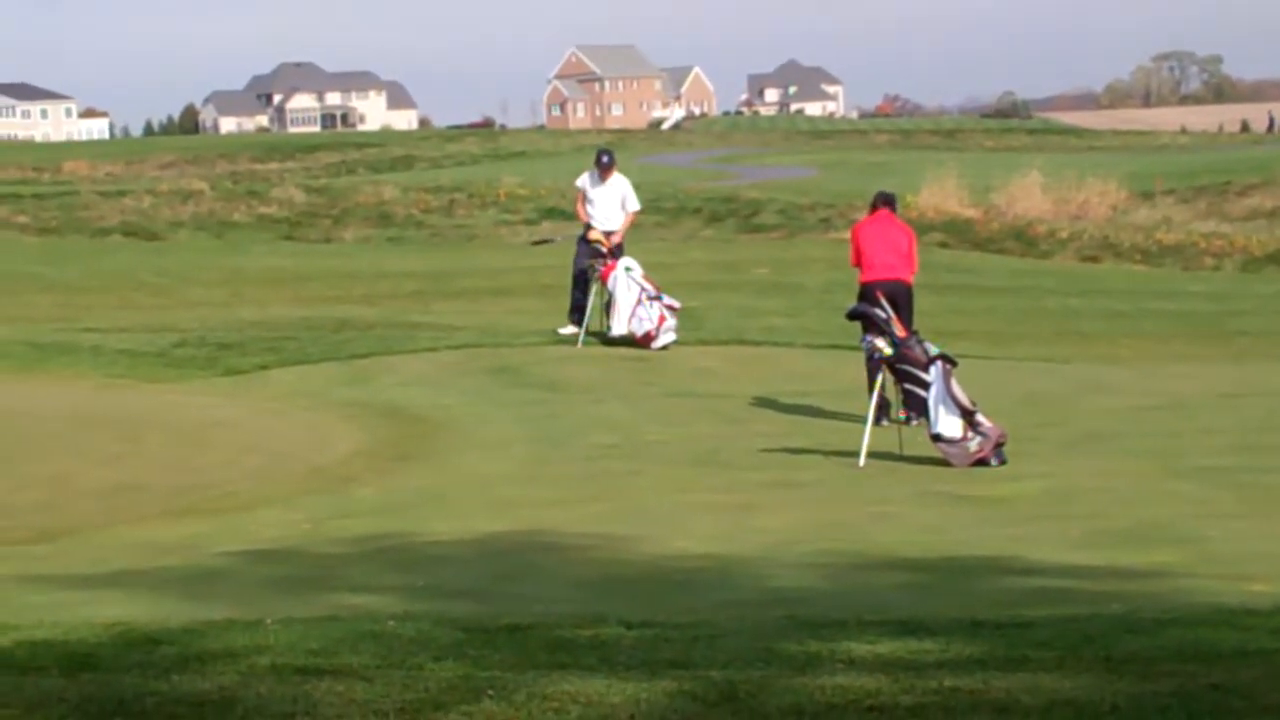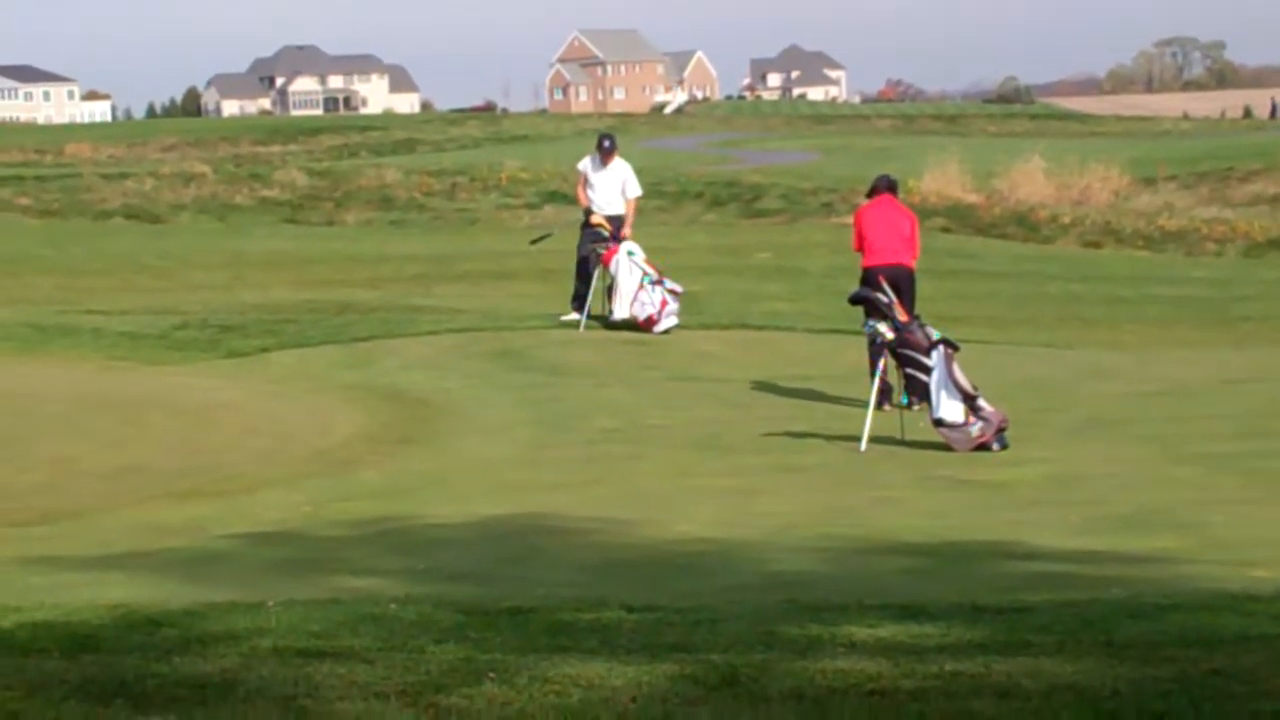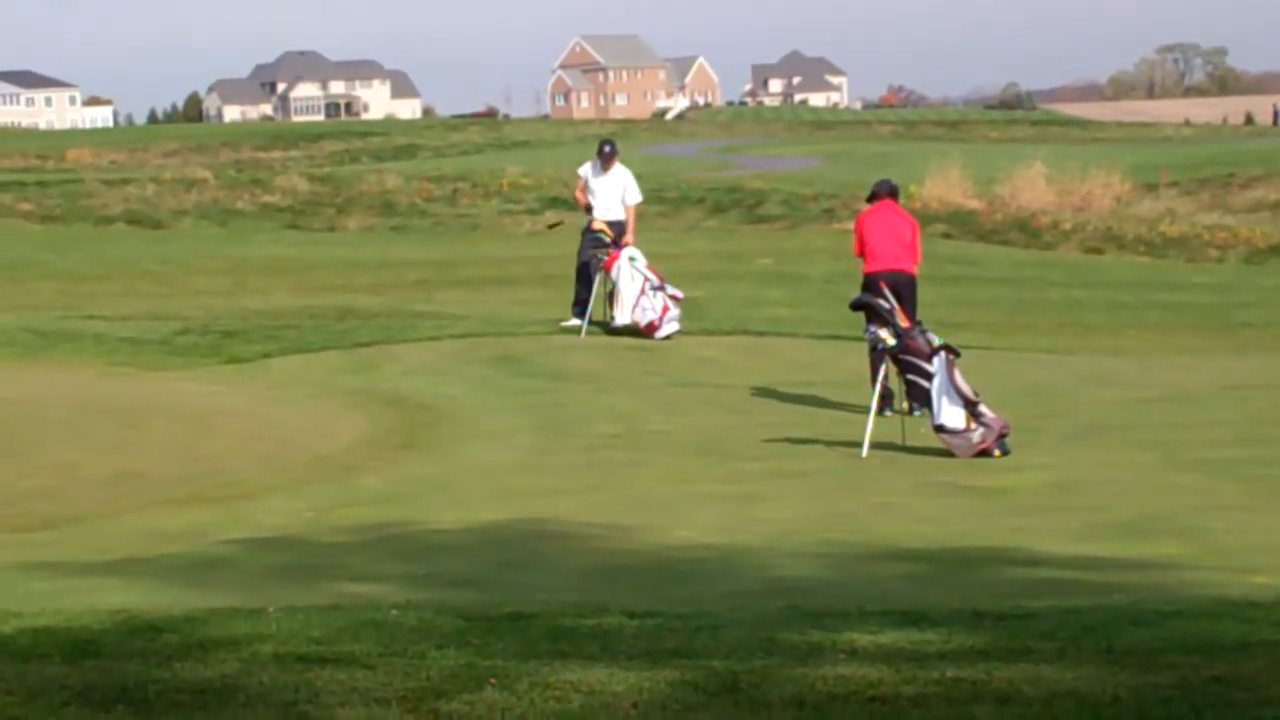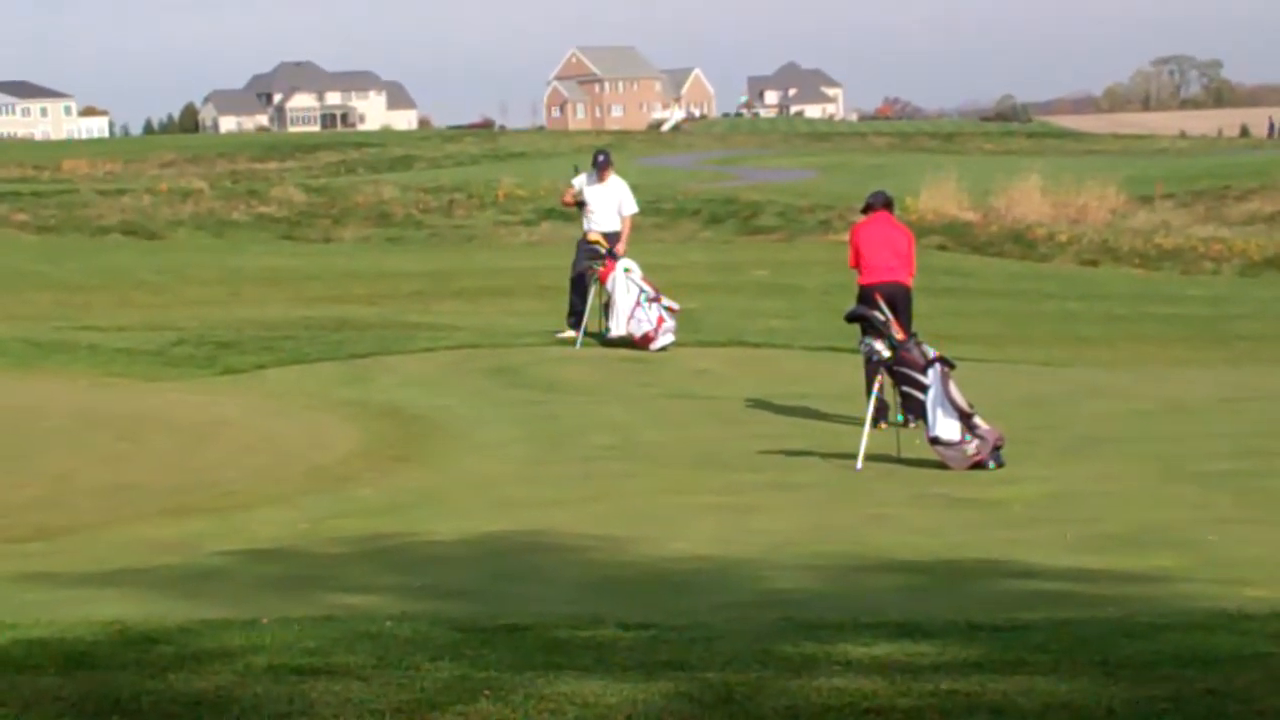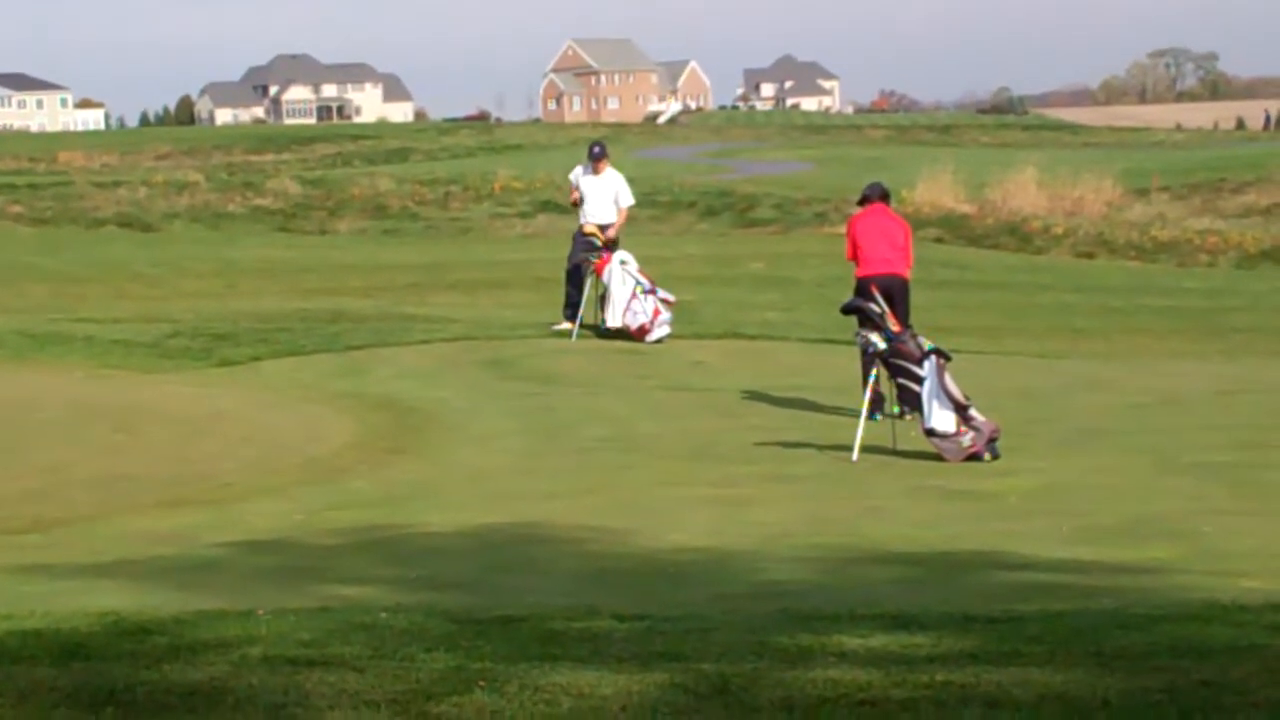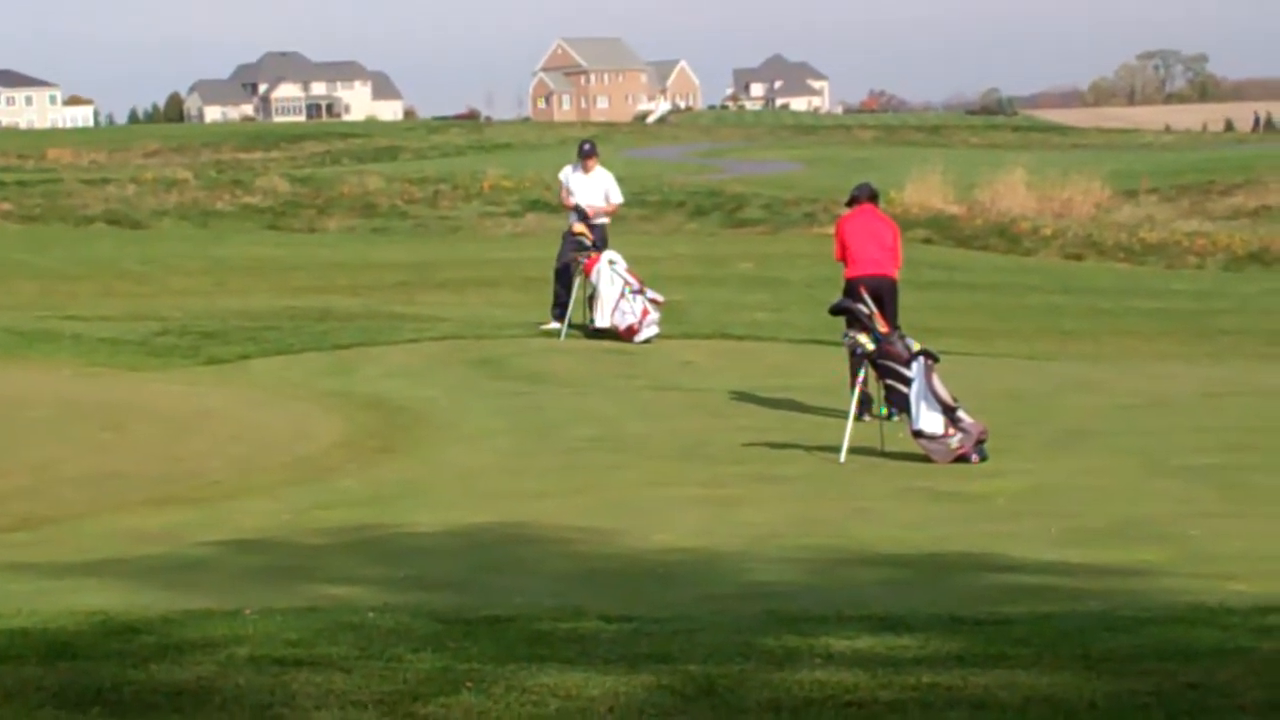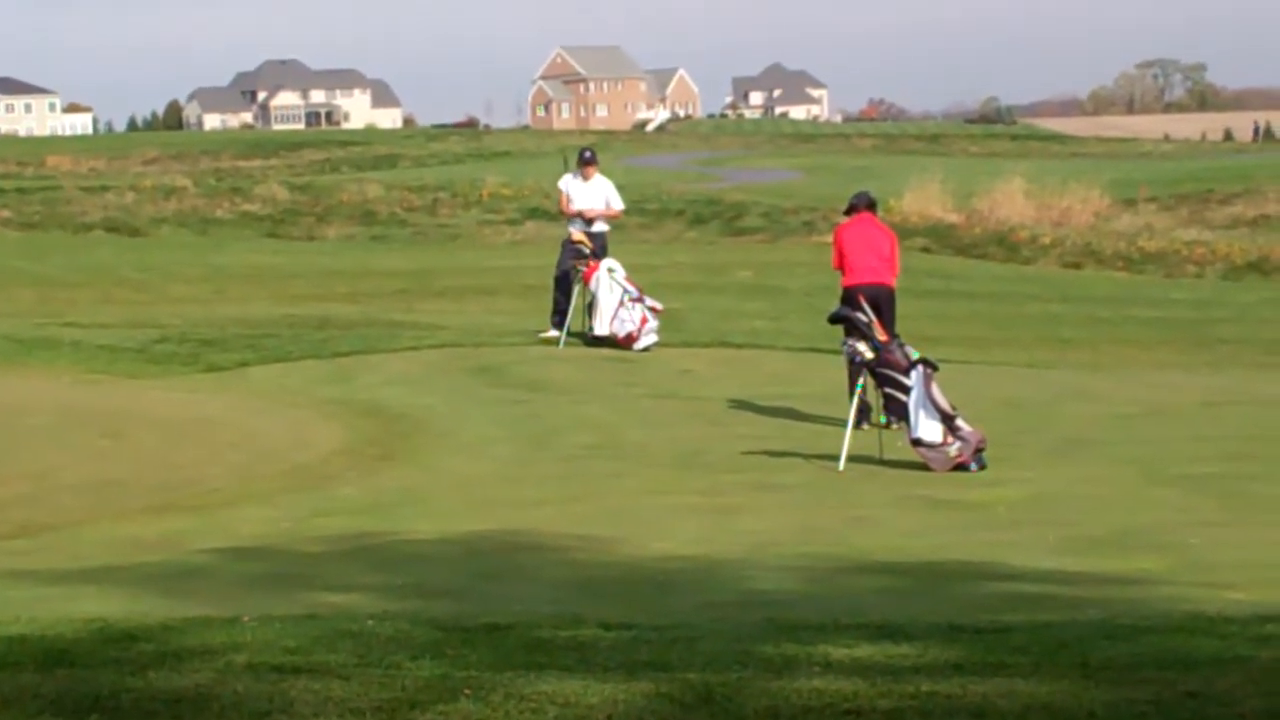
dt=0.2s
person 1, frame 1
left shoulder: (860, 227)
right shoulder: (906, 229)
left elbow: (855, 261)
right elbow: (913, 266)
left hip: (872, 286)
right hip: (901, 286)
left knee: (874, 349)
left ankle: (881, 411)
right ankle: (913, 410)
person 1, frame 2
left shoulder: (862, 211)
right shoulder: (908, 214)
left elbow: (858, 246)
right elbow: (915, 251)
left hip: (874, 271)
right hip: (903, 271)
left knee: (876, 334)
left ankle: (883, 396)
right ankle: (914, 394)
person 1, frame 3
left shoulder: (863, 217)
right shoulder: (909, 219)
left elbow: (858, 251)
right elbow: (916, 257)
left hip: (875, 276)
right hip: (904, 277)
left knee: (877, 340)
left ankle: (884, 402)
person 1, frame 4
left shoulder: (859, 228)
right shoulder: (904, 231)
left elbow: (854, 263)
right elbow: (911, 269)
left hip: (871, 289)
right hip: (900, 288)
left ankle: (879, 414)
right ankle: (911, 412)
person 1, frame 5
left shoulder: (855, 221)
right shoulder: (901, 223)
left elbow: (852, 256)
right elbow: (908, 261)
left hip: (868, 280)
right hip: (897, 280)
left ankle: (875, 405)
person 1, frame 6
left shoulder: (844, 221)
right shoulder: (890, 223)
left elbow: (840, 256)
right elbow: (897, 262)
left hip: (857, 281)
right hip: (886, 281)
left ankle: (864, 406)
person 1, frame 7
left shoulder: (842, 230)
right shoulder: (887, 232)
left elbow: (838, 265)
right elbow: (895, 270)
left hip: (855, 290)
right hip: (884, 290)
left ankle: (862, 414)
right ankle: (893, 413)
person 2, frame 1
left shoulder: (623, 184)
right shoulder: (586, 178)
left elbow: (631, 212)
right elbow: (579, 204)
left wrist: (619, 234)
right wrist: (586, 223)
left hip: (612, 236)
right hip: (590, 235)
right knee: (580, 274)
right ankle: (576, 322)
person 2, frame 2
left shoulder: (625, 169)
right shoulder: (587, 163)
left elbow: (631, 200)
right elbow: (580, 188)
left wrist: (628, 226)
right wrist: (585, 208)
left hip: (615, 221)
right hip: (592, 219)
right knee: (583, 262)
right ankle: (578, 309)
person 2, frame 3
left shoulder: (625, 175)
right shoulder: (588, 168)
left elbow: (631, 207)
right elbow: (577, 191)
left wrist: (629, 233)
right wrist: (584, 204)
left hip: (616, 227)
right knee: (583, 267)
right ankle: (579, 314)
person 2, frame 4
left shoulder: (620, 186)
right shoulder: (583, 179)
left elbow: (627, 217)
right elbow: (565, 198)
left wrist: (623, 243)
right wrist: (576, 202)
left hip: (611, 238)
right hip: (589, 237)
right knee: (578, 278)
right ankle: (574, 326)
person 2, frame 5
left shoulder: (616, 178)
right shoulder: (579, 172)
left elbow: (624, 209)
right elbow: (573, 195)
left wrist: (615, 229)
right wrist: (574, 199)
left hip: (607, 231)
right hip: (585, 229)
right knee: (573, 270)
right ankle: (570, 318)
person 2, frame 6
left shoulder: (606, 177)
right shoulder: (568, 172)
left elbow: (616, 205)
right elbow: (563, 199)
left wrist: (597, 210)
right wrist: (576, 207)
left hip: (597, 230)
right knee: (562, 269)
right ankle: (559, 318)
person 2, frame 7
left shoulder: (605, 184)
right shoulder: (568, 180)
left elbow: (618, 211)
right elbow: (563, 208)
left wrist: (597, 212)
right wrist: (580, 212)
left hip: (597, 237)
right hip: (574, 236)
right knee: (562, 277)
right ankle: (558, 325)
